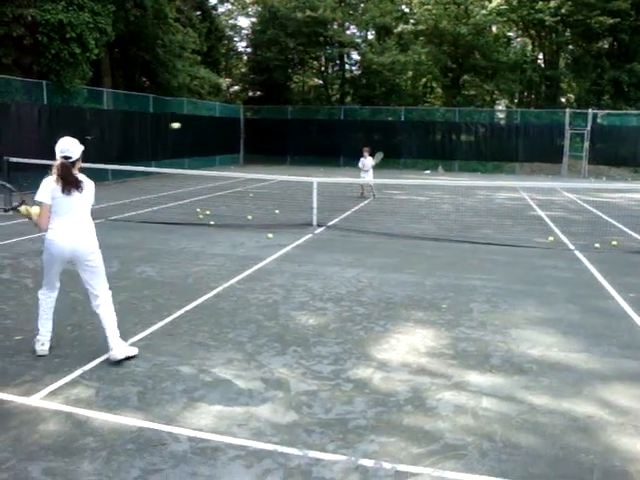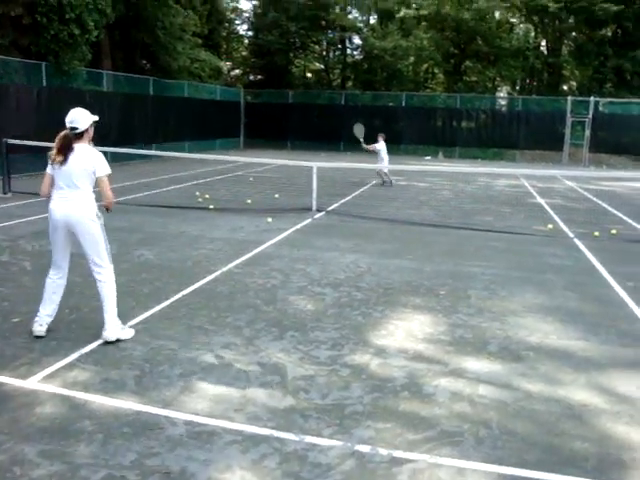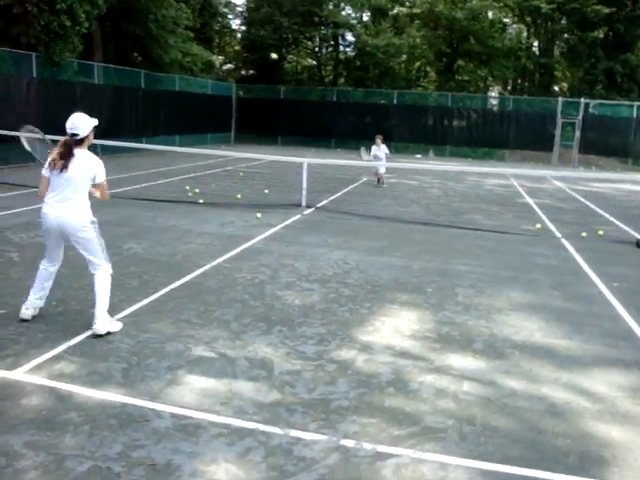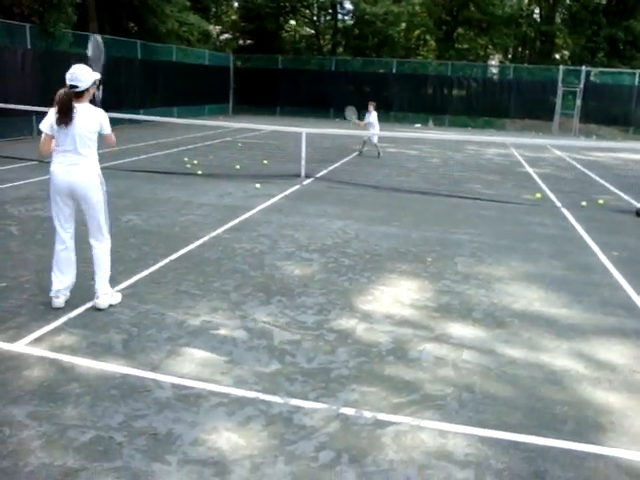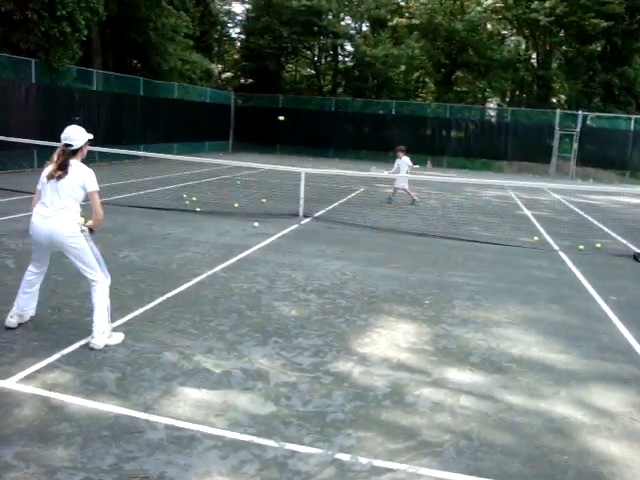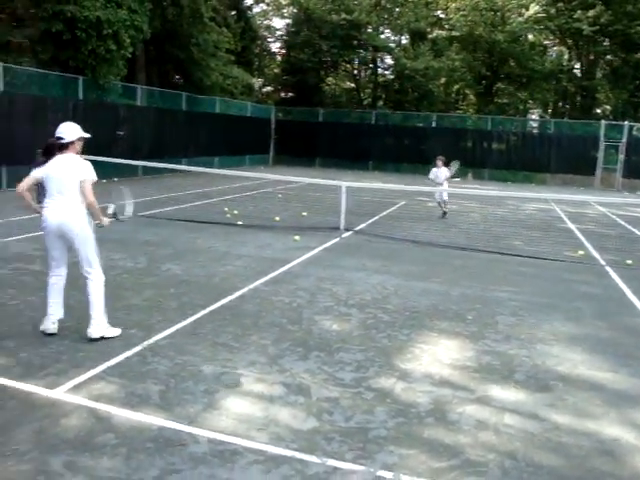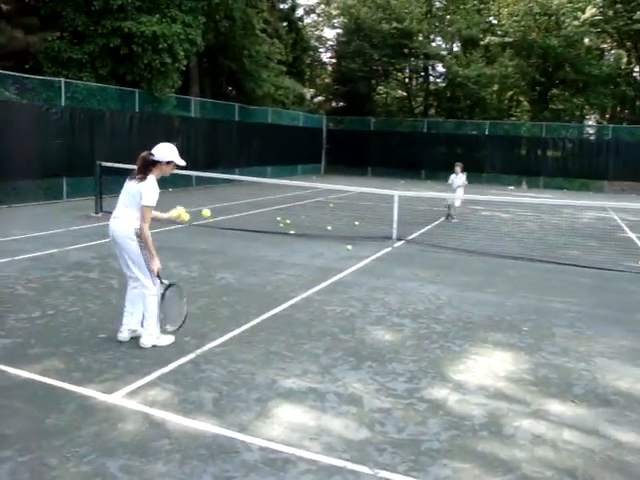
dt=0.7s
person 1, frame 1
left shoulder: (49, 183)
right shoulder: (88, 184)
left elbow: (43, 224)
left wrist: (32, 215)
left hip: (57, 242)
right hip: (86, 243)
left knee: (48, 289)
right knee: (101, 296)
left ankle: (43, 341)
right ankle: (116, 346)
person 1, frame 2
left shoulder: (57, 155)
right shoulder: (94, 156)
left elbow: (45, 191)
right elbow: (108, 197)
right wrist: (108, 206)
left hip: (58, 212)
right hip: (84, 214)
left knee: (58, 269)
right knee: (103, 270)
left ankle: (41, 322)
right ankle: (111, 327)
person 1, frame 3
left shoulder: (54, 157)
right shoulder: (94, 162)
left elbow: (42, 193)
right elbow: (104, 196)
left hip: (51, 216)
right hip: (78, 219)
left knee: (50, 262)
right knee: (101, 268)
left ankle: (30, 307)
right ankle: (101, 321)
person 1, frame 4
left shoulder: (55, 113)
right shoulder: (97, 115)
left elbow: (44, 151)
right elbow: (112, 142)
left hip: (60, 177)
right hip: (87, 178)
left knee: (63, 238)
right knee: (100, 238)
left ankle: (59, 293)
right ankle: (103, 294)
person 1, frame 5
left shoulder: (49, 169)
right shoulder: (85, 173)
left elbow: (36, 203)
right elbow: (98, 215)
right wrist: (91, 226)
left hip: (39, 226)
right hip: (66, 229)
left knee: (36, 269)
right knee: (100, 279)
left ankle: (16, 315)
right ankle: (101, 334)
person 1, frame 6
left shoulder: (48, 165)
right shoulder: (83, 165)
left elbow: (21, 189)
right elbow: (89, 199)
left wrist: (37, 207)
right wrist: (100, 218)
left hip: (51, 219)
right hip: (76, 219)
left knee: (57, 271)
right knee: (93, 273)
left ankle: (50, 321)
right ankle: (97, 325)
person 1, frame 7
left shoulder: (137, 175)
right shoulder: (151, 187)
right elbow: (144, 226)
left wrist: (164, 216)
right wrist: (154, 257)
left hip: (116, 227)
right hip: (129, 232)
left knee: (135, 280)
right knee: (150, 283)
left ankle: (128, 328)
right ankle: (150, 334)
